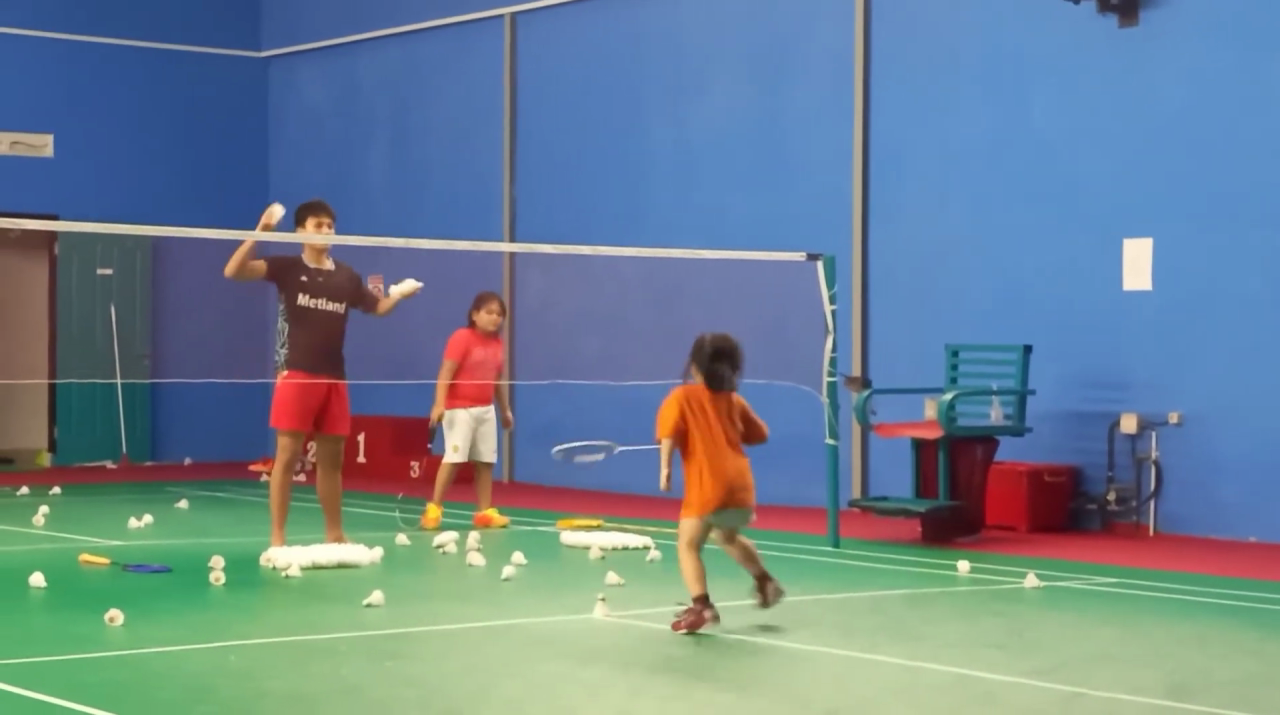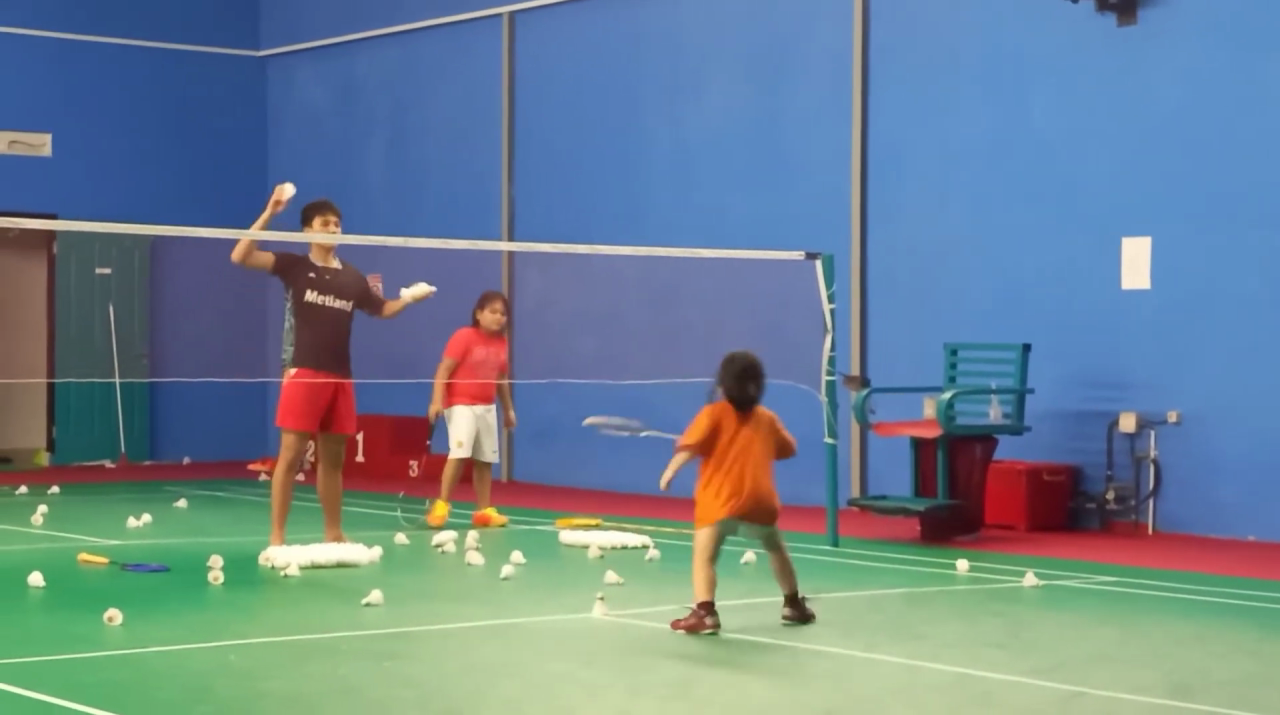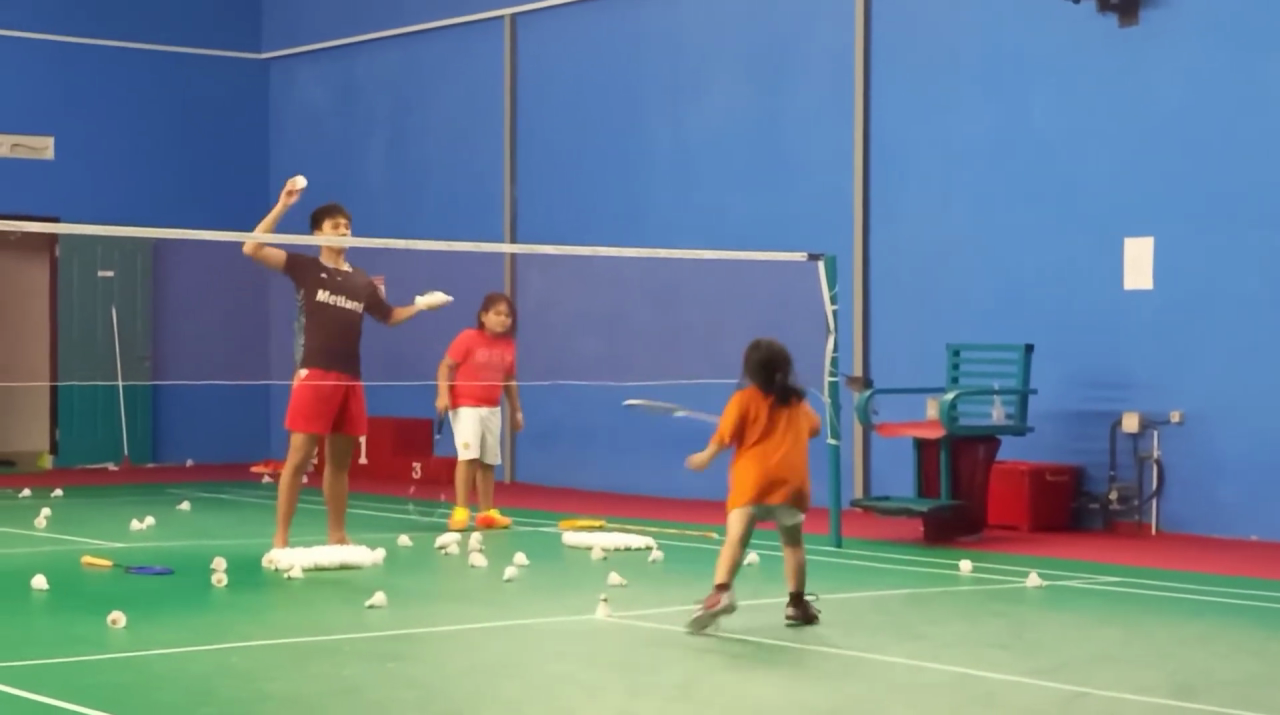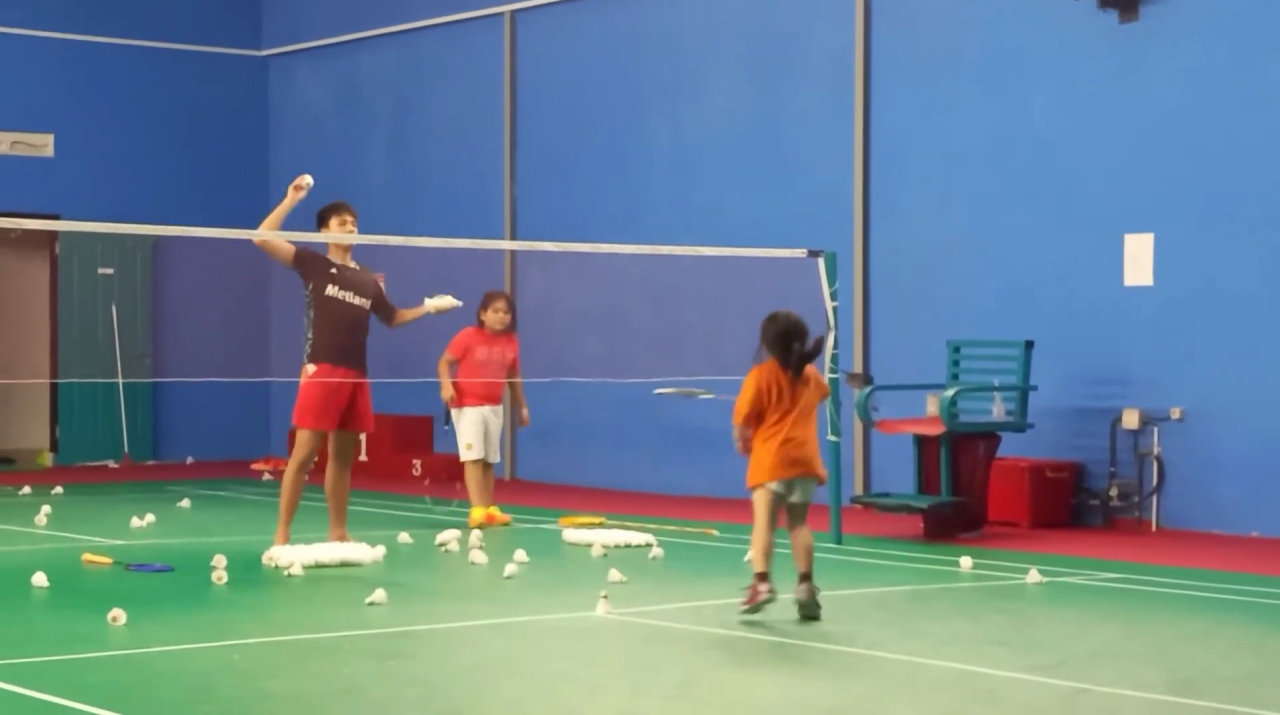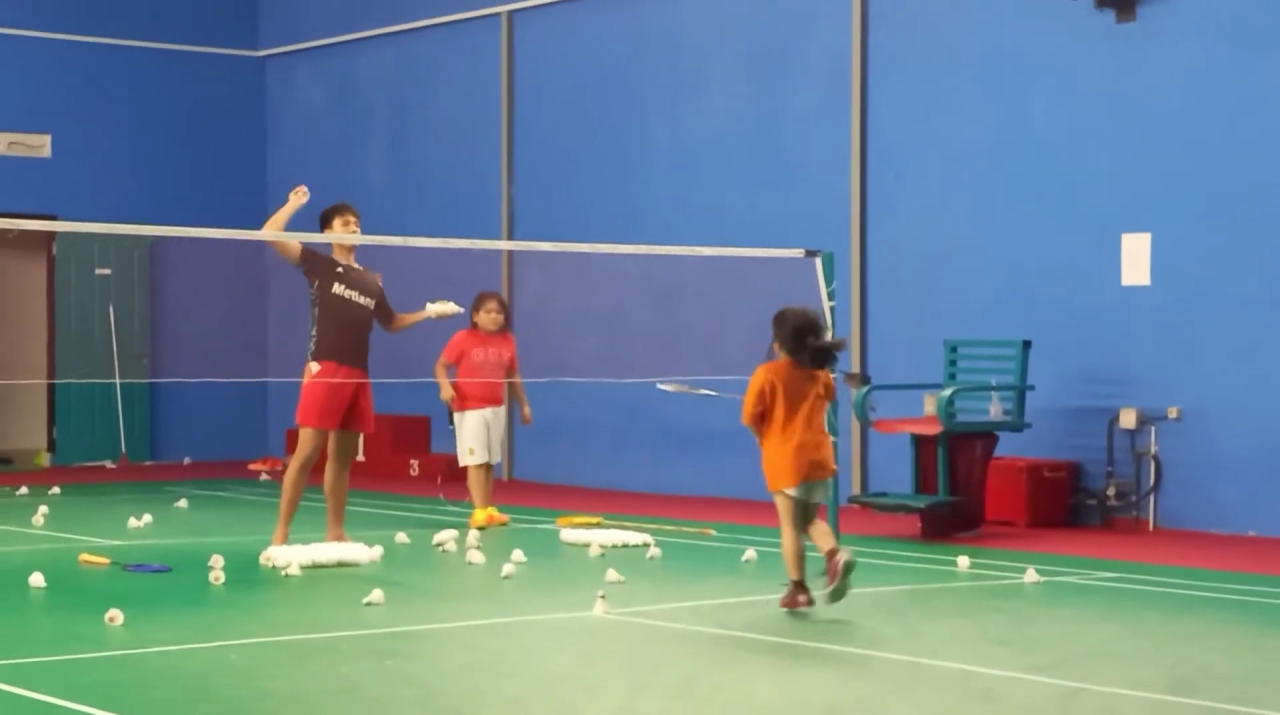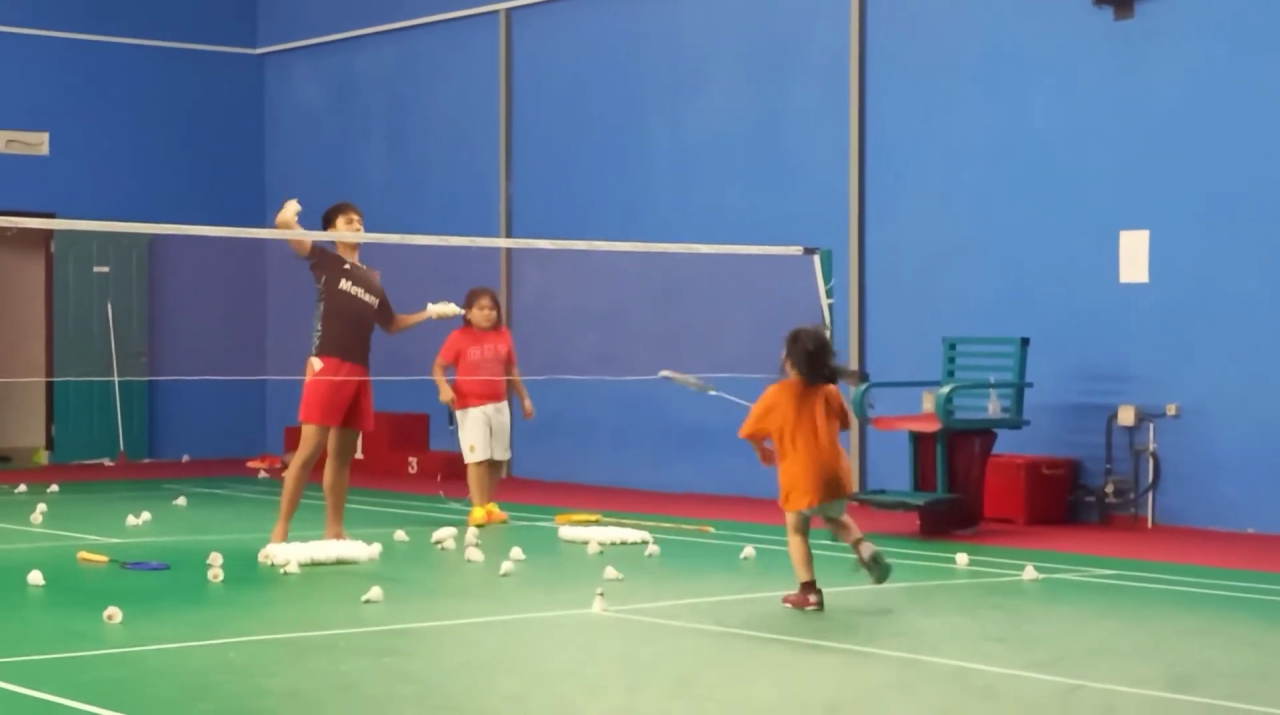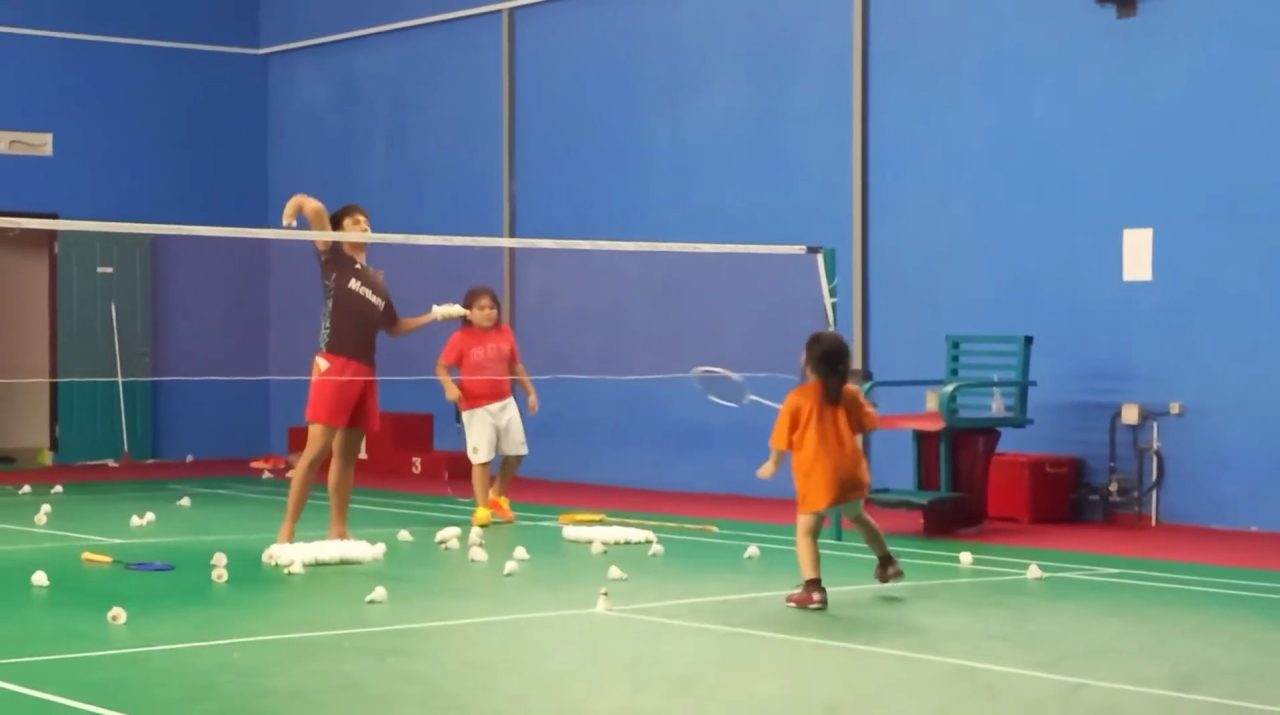
dt=0.1s
person 1, frame 1
left shoulder: (347, 276)
right shoulder: (287, 268)
left elbow: (377, 307)
right elbow: (231, 271)
left wrist: (399, 294)
right wrist: (259, 231)
left hip: (334, 378)
right hip: (296, 375)
left knee: (332, 459)
right knee: (288, 457)
left ankle: (335, 535)
right ankle: (277, 538)
person 1, frame 2
left shoulder: (353, 277)
right shoulder: (294, 265)
left elbow: (381, 310)
right elbow: (239, 257)
left wrist: (409, 296)
right wrist: (270, 212)
left hip: (340, 378)
right hip: (304, 374)
left knee: (333, 458)
right knee: (291, 456)
left ankle: (333, 533)
right ankle: (277, 536)
person 1, frame 3
left shoulder: (362, 281)
right shoulder: (305, 268)
left elbow: (389, 316)
right elbow: (252, 249)
left wrist: (421, 304)
right wrist: (282, 206)
left hip: (350, 379)
right hip: (314, 376)
left knee: (339, 460)
right knee: (299, 457)
left ankle: (337, 534)
right ankle: (280, 536)
person 1, frame 4
left shoulder: (368, 280)
right shoulder: (314, 264)
left elbow: (393, 318)
right elbow: (262, 240)
left wrist: (430, 306)
right wrist: (291, 200)
left hip: (356, 376)
right hip: (321, 372)
left knee: (342, 457)
right knee: (304, 454)
left ankle: (337, 532)
right ankle: (282, 533)
person 1, frame 5
left shoulder: (370, 281)
right shoulder: (319, 264)
left elbow: (391, 322)
right elbow: (270, 233)
left wrist: (430, 311)
right wrist: (292, 205)
left hip: (358, 374)
right hip: (324, 370)
left knee: (342, 456)
right knee: (307, 453)
left ankle: (335, 532)
right ankle: (280, 532)
person 1, frame 6
left shoulder: (372, 280)
right shoulder: (325, 260)
left elbow: (391, 324)
right elbow: (284, 222)
left wrist: (431, 312)
right wrist: (292, 208)
left hip: (359, 372)
right hip: (327, 367)
left knee: (342, 454)
right knee: (309, 450)
left ankle: (334, 530)
right ankle: (281, 531)
person 1, frame 7
left shoulder: (377, 281)
right shoulder: (333, 260)
left elbow: (395, 326)
right elbow: (314, 211)
left wrist: (434, 314)
right wrist: (296, 205)
left hip: (363, 373)
right hip: (333, 368)
left knee: (348, 458)
right knee: (317, 452)
left ankle: (339, 534)
right ankle: (287, 532)
person 2, frame 1
left shoulder: (681, 397)
right shoulder: (735, 401)
left elbow: (668, 432)
right elbow: (758, 434)
left wrist: (664, 467)
left hip: (705, 486)
right hip: (737, 483)
left knee: (688, 545)
right knee: (729, 538)
left ankle: (702, 608)
right ankle: (764, 582)
person 2, frame 2
left shoulder: (713, 414)
right shoulder: (766, 418)
left elbow: (691, 444)
right elbow: (788, 449)
left wrist: (671, 469)
left hip: (721, 498)
right hip: (761, 499)
left knee: (703, 556)
right knee: (775, 548)
left ankle: (704, 612)
right ankle: (794, 604)
person 2, frame 3
left shoulder: (743, 400)
right shoulder: (798, 402)
left elbow: (724, 438)
right elbow: (813, 428)
left wrist: (705, 457)
left hip: (752, 483)
right hip: (790, 484)
left knee: (734, 543)
right knee: (793, 544)
left ankle: (720, 594)
right ankle: (797, 603)
person 2, frame 4
left shoulder: (760, 375)
right shoulder: (810, 373)
left elbow: (744, 417)
right elbow: (821, 392)
left wrist: (742, 440)
left hip: (770, 460)
right hip: (803, 458)
left knee: (764, 523)
right knee: (798, 525)
left ankle: (762, 584)
right ankle: (806, 584)
person 2, frame 5
left shoulder: (766, 374)
right shoulder: (819, 373)
left elbow: (750, 416)
right elbow: (828, 394)
left wrist: (762, 433)
left hip: (784, 461)
right hip: (817, 458)
left knee: (790, 525)
right knee: (812, 519)
left ankle: (799, 590)
right ankle: (835, 558)
person 2, frame 6
left shoulder: (775, 394)
right shoulder: (830, 392)
left elbow: (751, 432)
right elbow: (845, 424)
left wrist: (763, 452)
left hip: (801, 477)
right hip: (834, 474)
left knee: (796, 533)
right knee: (837, 520)
left ankle: (808, 591)
right ankle: (864, 549)
person 2, frame 7
left shoulder: (796, 399)
right shoulder: (849, 394)
left elbow: (781, 441)
right elbow: (868, 423)
left wrist: (770, 466)
left hip: (816, 481)
right hip: (851, 476)
left knee: (805, 534)
right knee: (858, 519)
left ankle: (812, 589)
right ankle: (887, 562)
person 3, frame 1
left shoulder: (498, 342)
right shoulder: (462, 338)
right elbow: (446, 373)
left wrist: (505, 409)
right wrist: (439, 404)
left hip: (486, 409)
right hip: (458, 408)
left knee: (486, 461)
right knee: (454, 457)
left ankle: (485, 512)
right ankle: (434, 508)
person 3, frame 2
left shoulder: (502, 342)
right shoulder: (464, 337)
right elbow: (444, 369)
left wrist: (508, 409)
right wrist: (437, 399)
left hip: (487, 408)
right hip: (461, 405)
left knee: (485, 460)
right knee: (459, 454)
left ankle: (483, 511)
right ankle: (441, 505)
person 3, frame 3
left shoulder: (509, 344)
right shoulder: (468, 338)
left elbow: (509, 381)
right elbow: (444, 367)
left wrist: (516, 411)
right wrist: (442, 394)
left hip: (492, 409)
right hip: (465, 407)
left knee: (488, 462)
right knee: (468, 456)
left ankle: (486, 512)
right ankle: (461, 510)
person 3, frame 4
left shoulder: (511, 341)
right shoulder: (468, 336)
left elbow: (513, 377)
right elbow: (444, 362)
left wrist: (522, 406)
right wrist: (446, 386)
left hip: (494, 407)
right hip: (467, 406)
left knee: (489, 460)
right knee: (473, 456)
left ankle: (489, 508)
right ankle: (477, 510)
person 3, frame 5
left shoulder: (508, 341)
right shoulder: (463, 339)
left elbow: (513, 375)
right elbow: (440, 365)
left wrist: (524, 404)
right wrist: (445, 386)
left hip: (496, 409)
right hip: (469, 409)
left knee: (490, 461)
right knee: (476, 460)
left ankle: (488, 508)
right ankle: (479, 511)
person 3, frame 6
left shoulder: (503, 335)
right shoulder: (459, 338)
left elbow: (511, 369)
right elbow: (438, 367)
left wrist: (524, 397)
right wrist: (444, 387)
left hip: (499, 405)
right hip: (470, 407)
left knee: (498, 458)
right knee: (477, 458)
left ankle: (489, 504)
right ankle: (478, 509)
person 3, frame 7
left shoulder: (505, 333)
right shoulder: (460, 338)
left elbow: (515, 365)
right elbow: (441, 368)
left wrist: (530, 392)
right wrist: (449, 386)
left hip: (505, 402)
right hip: (476, 407)
left knee: (516, 452)
right knee: (481, 458)
left ankle: (496, 495)
right ankle: (482, 508)
